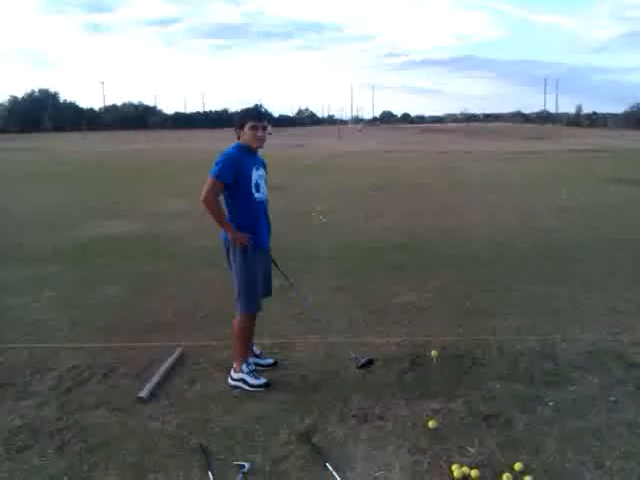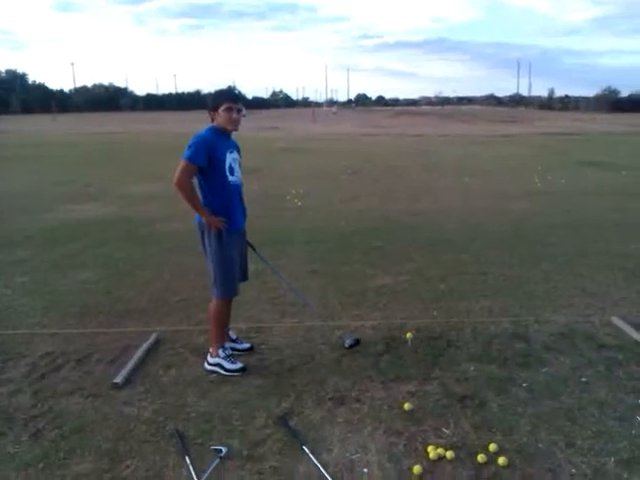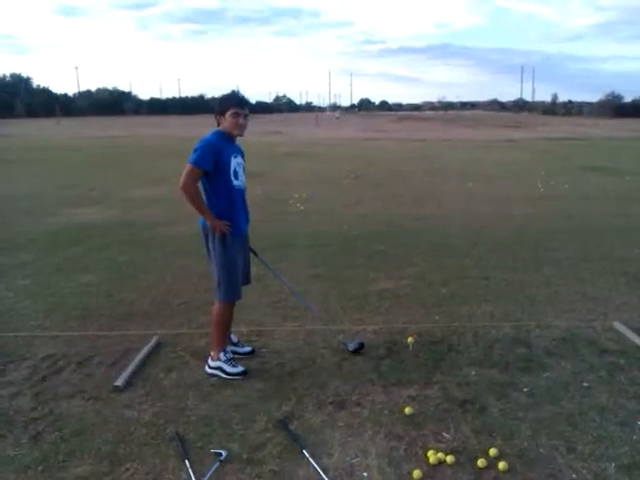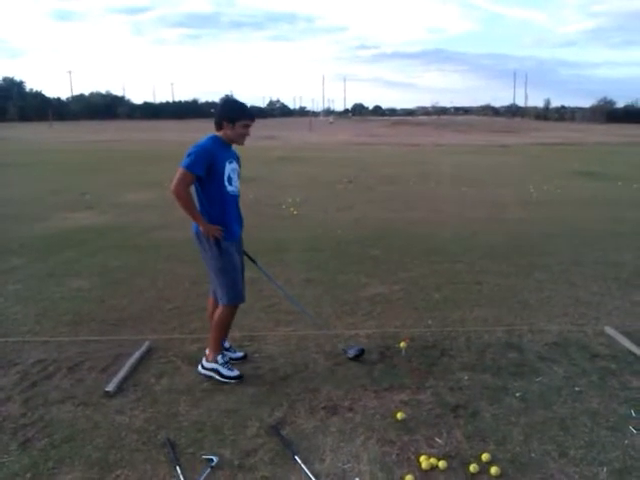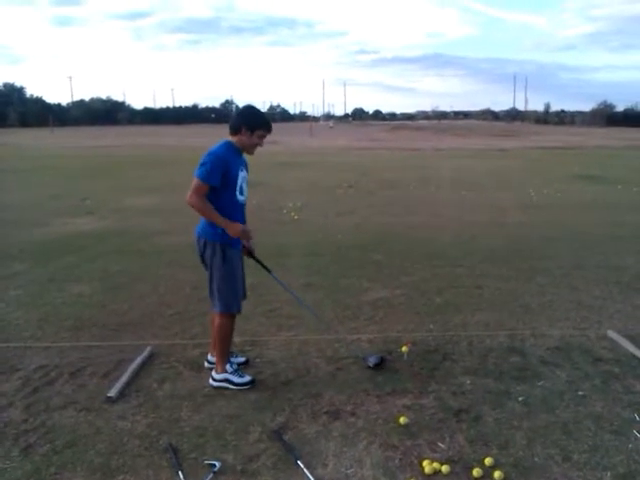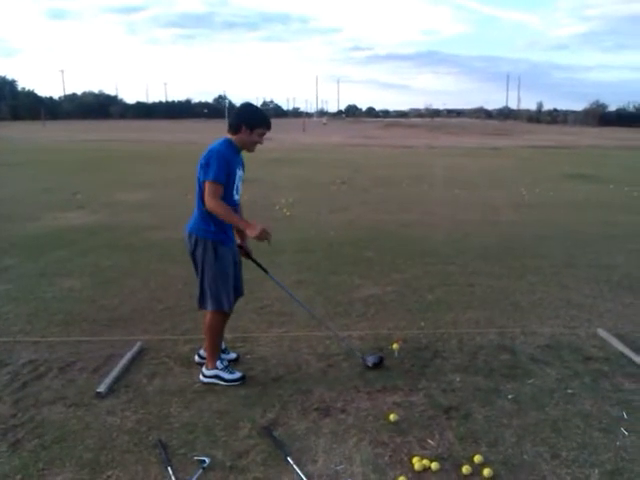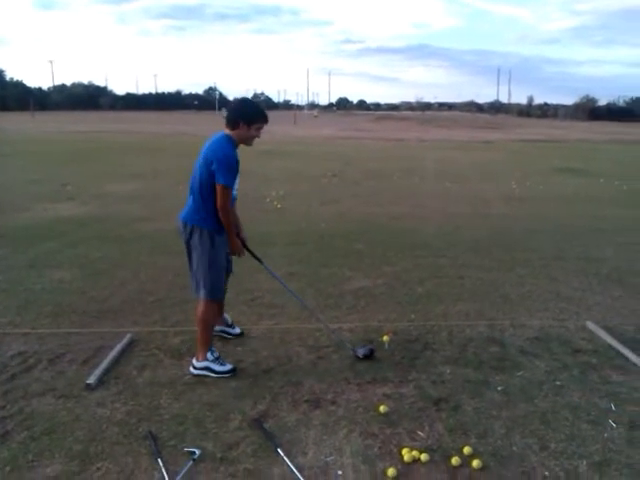
dt=0.4s
person 1, frame 1
left shoulder: (259, 161)
right shoulder: (231, 158)
right elbow: (208, 196)
right wrist: (231, 231)
left hip: (260, 240)
right hip: (243, 244)
left knee: (254, 302)
right knee: (246, 306)
left ankle: (248, 351)
right ankle: (239, 368)
person 1, frame 2
left shoulder: (232, 144)
right shoulder: (204, 140)
right elbow: (180, 180)
right wrist: (206, 215)
left hip: (235, 225)
right hip: (219, 227)
left knee: (230, 287)
right knee: (223, 290)
left ankle: (224, 336)
right ankle: (215, 354)
person 1, frame 3
left shoulder: (236, 149)
right shoulder: (210, 145)
right elbow: (187, 184)
right wrist: (211, 219)
left hip: (238, 228)
right hip: (222, 231)
left knee: (233, 290)
right knee: (226, 294)
left ankle: (226, 339)
right ankle: (216, 357)
person 1, frame 4
left shoulder: (231, 154)
right shoulder: (204, 150)
right elbow: (178, 188)
right wrist: (203, 224)
left hip: (231, 233)
right hip: (216, 236)
left knee: (220, 293)
right knee: (231, 297)
left ankle: (217, 345)
right ankle: (212, 358)
person 1, frame 5
left shoulder: (239, 159)
right shoulder: (218, 157)
right elbow: (194, 197)
left wrist: (243, 236)
right wrist: (227, 226)
left hip: (230, 241)
right hip: (217, 242)
left knee: (224, 302)
right knee: (227, 306)
left ankle: (216, 353)
right ankle: (220, 370)
person 1, frame 6
left shoulder: (235, 156)
right shoulder: (218, 155)
right elbow: (212, 202)
left wrist: (241, 237)
right wrist: (248, 227)
left hip: (223, 237)
right hip: (209, 238)
left knee: (229, 297)
right knee: (217, 303)
left ankle: (210, 348)
right ankle: (211, 366)
person 1, frame 7
left shoulder: (222, 142)
right shoulder: (225, 154)
right elbow: (223, 206)
left wrist: (238, 228)
right wrist: (233, 239)
left hip: (210, 224)
right hip: (203, 227)
left knee: (221, 275)
right knee: (210, 291)
left ankle: (218, 320)
right ankle: (202, 358)
